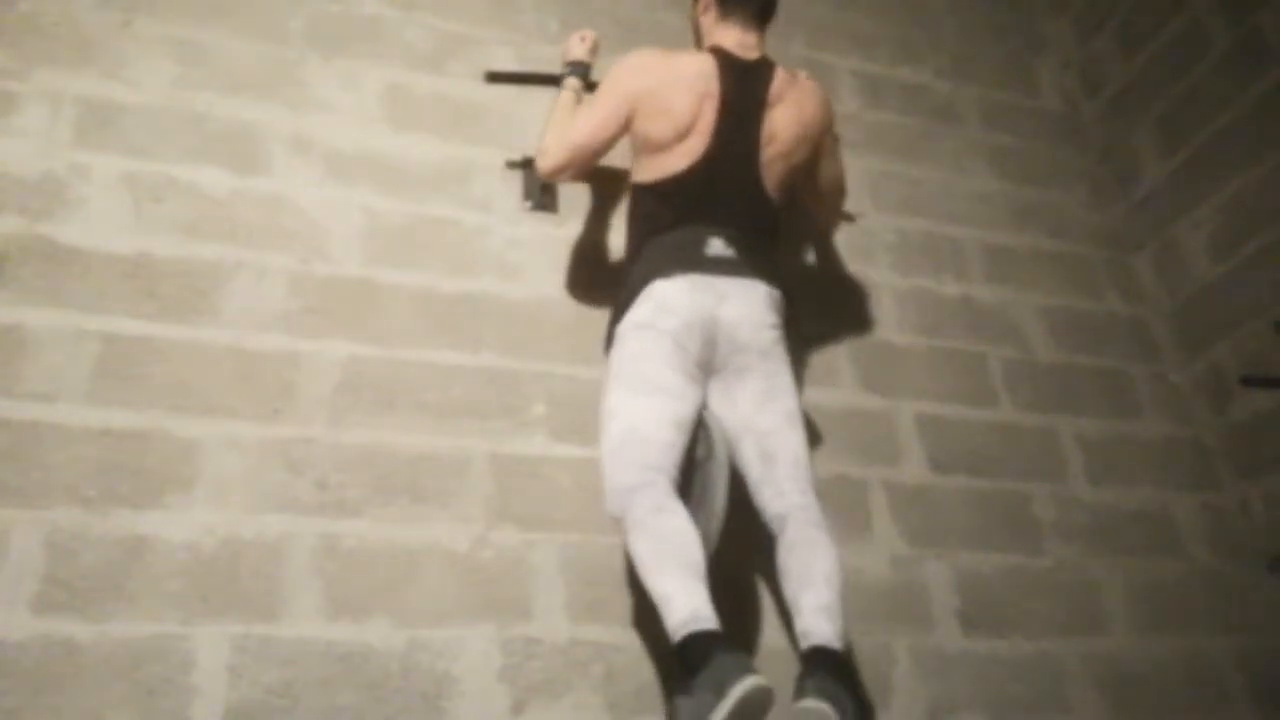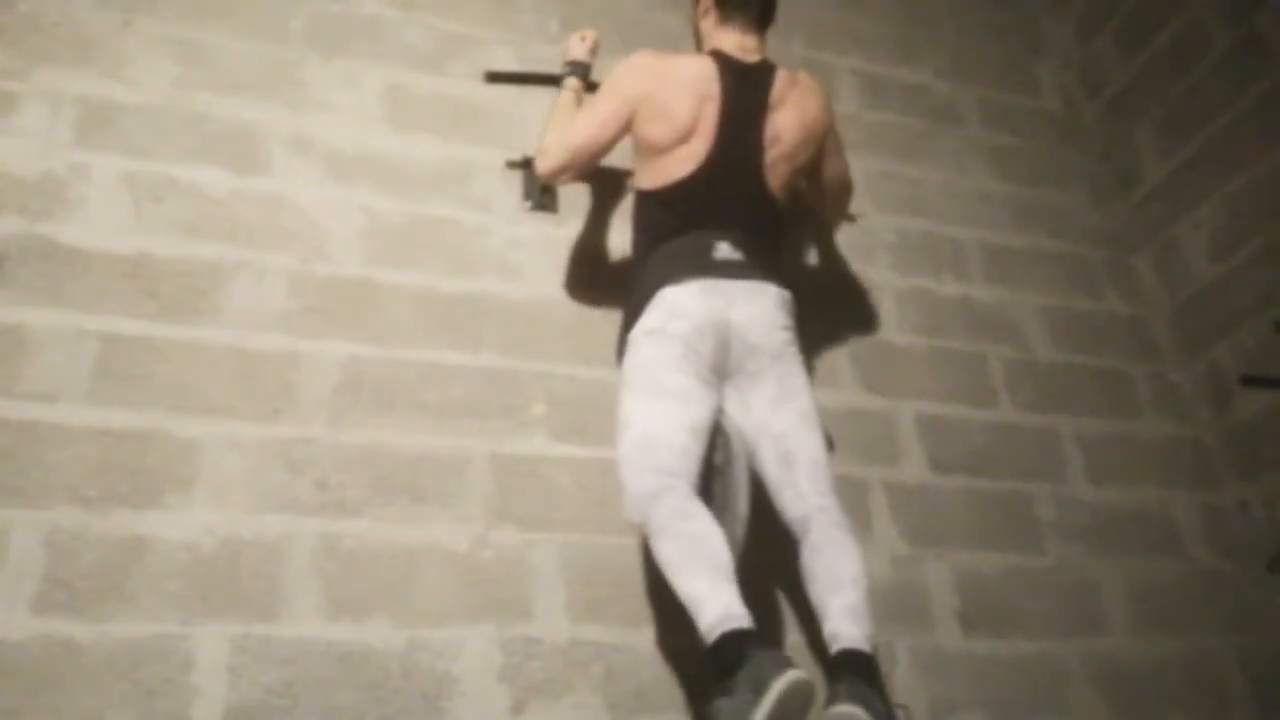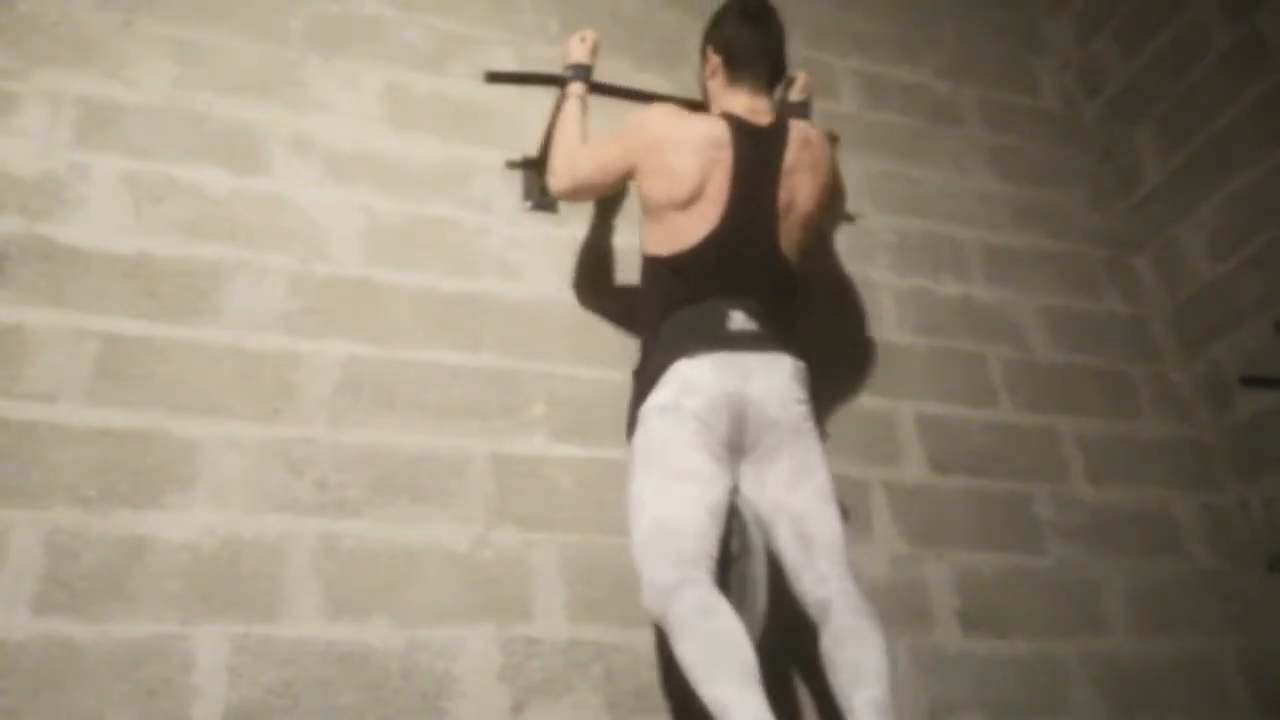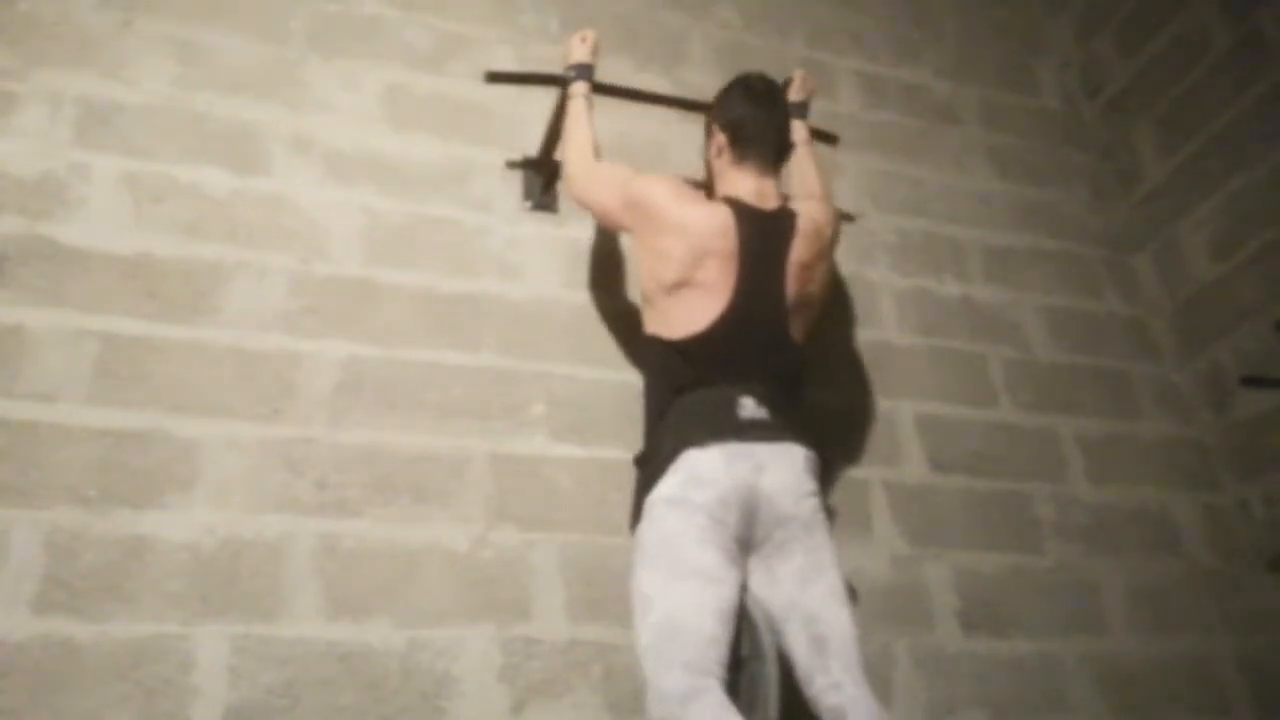
dt=0.5s
person 1, frame 1
left shoulder: (650, 71)
right shoulder: (806, 99)
left elbow: (553, 161)
right elbow: (828, 206)
left wrist: (574, 73)
left hip: (668, 301)
right hip: (753, 306)
left knee: (640, 482)
right knee: (792, 498)
left ankle: (708, 653)
person 1, frame 2
left shoulder: (651, 74)
right shoulder: (806, 98)
left elbow: (552, 161)
right elbow: (835, 202)
left wrist: (573, 74)
left hip: (677, 307)
right hip: (763, 307)
left knee: (660, 486)
right knee: (813, 500)
left ankle: (743, 653)
person 1, frame 3
left shoulder: (663, 132)
right shoulder: (815, 154)
left elbow: (564, 178)
left wrist: (576, 83)
left hip: (689, 380)
right hip: (777, 378)
left knee: (676, 574)
right knee: (830, 586)
person 1, frame 4
left shoulder: (670, 215)
right shoulder: (815, 232)
left elbow: (579, 174)
left wrist: (579, 79)
right wrist: (798, 118)
left hip: (694, 470)
right hip: (787, 468)
